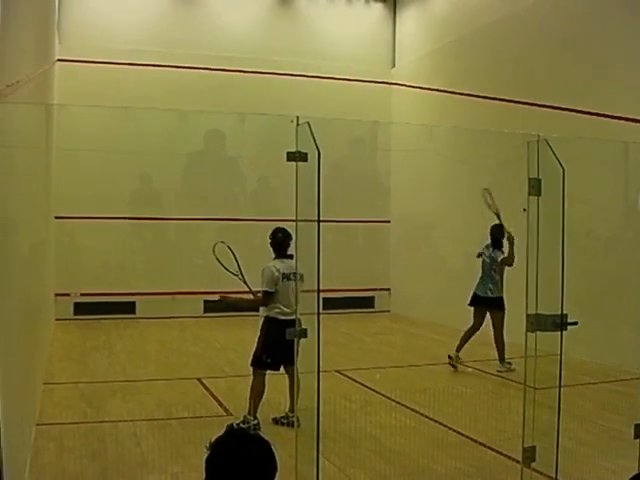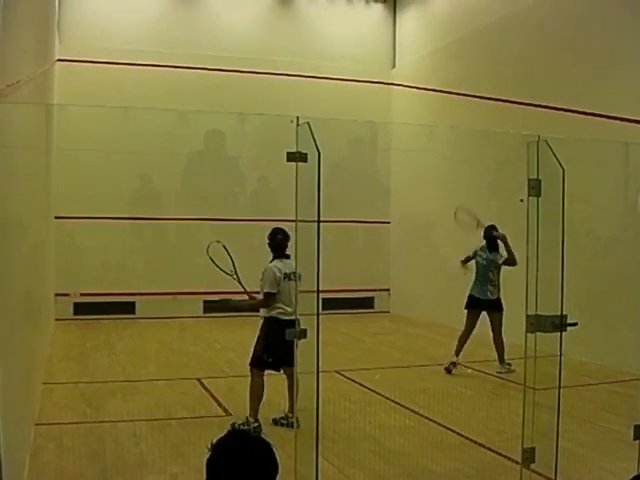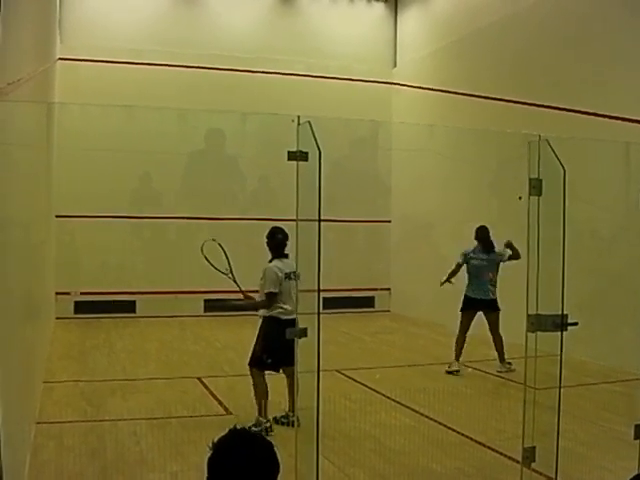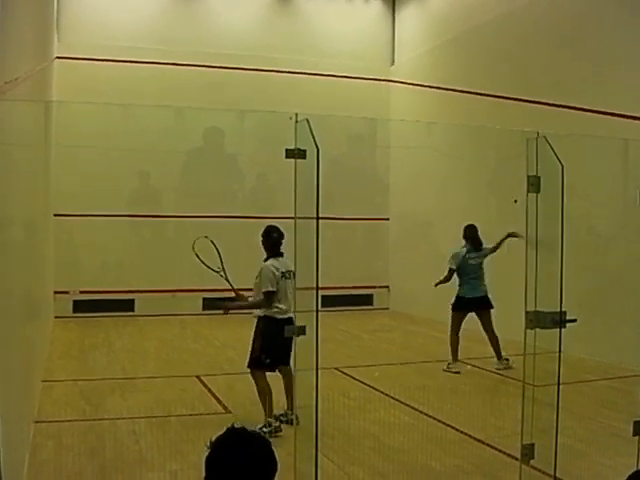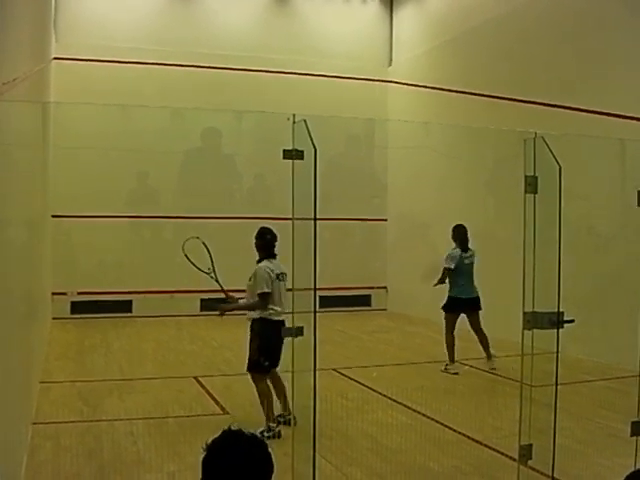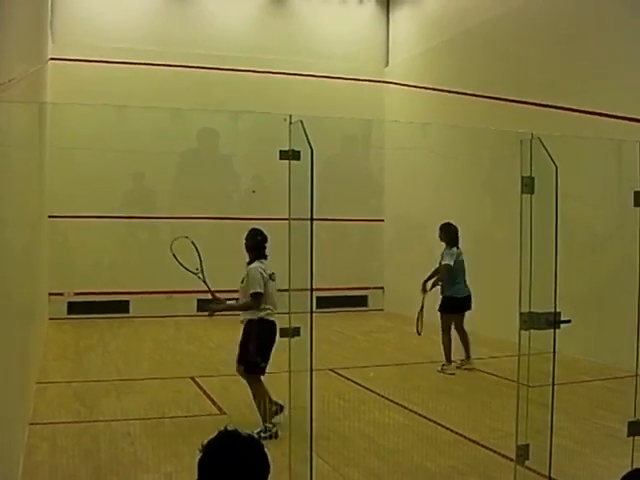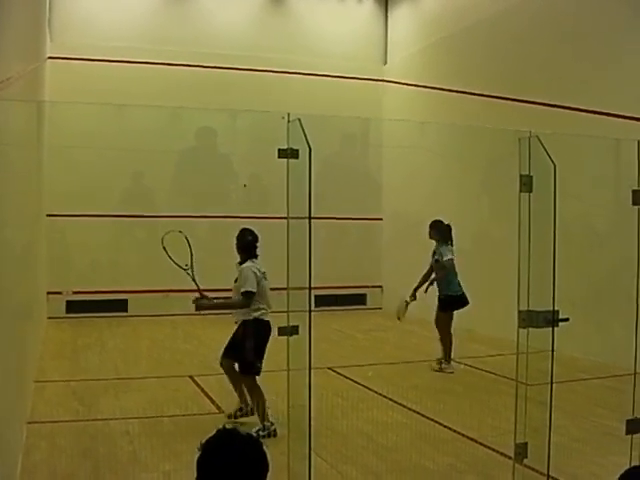
dt=0.1s
person 1, frame 1
left shoulder: (271, 268)
right shoulder: (297, 268)
left elbow: (265, 301)
left wrist: (236, 301)
left hip: (275, 324)
right hip: (292, 323)
left knee: (259, 370)
right knee: (291, 370)
left ankle: (251, 418)
right ankle: (291, 415)
person 1, frame 2
left shoulder: (272, 269)
right shoulder: (294, 267)
left elbow: (267, 303)
left wrist: (239, 304)
right wrist: (257, 300)
left hip: (275, 323)
right hip: (291, 322)
left knee: (257, 370)
right knee: (290, 370)
left ankle: (253, 420)
right ankle: (291, 416)
person 1, frame 3
left shoulder: (272, 268)
right shoulder: (292, 267)
left elbow: (269, 303)
left wrist: (241, 305)
right wrist: (254, 300)
left hip: (274, 323)
right hip: (290, 322)
left knee: (257, 370)
right knee: (288, 369)
left ankle: (263, 421)
right ankle: (291, 414)
person 1, frame 4
left shoulder: (268, 267)
right shoulder: (287, 265)
left elbow: (268, 302)
left wrist: (238, 306)
right wrist: (248, 299)
left hip: (270, 322)
right hip: (286, 321)
left knee: (257, 371)
right knee: (285, 368)
left ankle: (270, 422)
right ankle: (290, 413)
person 1, frame 5
left shoulder: (262, 269)
right shoulder: (277, 267)
left elbow: (262, 303)
left wrist: (233, 308)
right wrist: (239, 302)
left hip: (265, 325)
right hip: (275, 324)
left knee: (257, 374)
right knee: (271, 372)
left ankle: (272, 426)
right ankle: (286, 414)
person 1, frame 6
left shoulder: (254, 270)
right shoulder: (263, 267)
left elbow: (255, 303)
left wrist: (223, 308)
right wrist: (226, 304)
left hip: (259, 326)
right hip: (264, 325)
left knee: (252, 375)
right knee: (244, 369)
left ankle: (268, 427)
right ankle: (272, 405)
person 1, frame 7
left shoulder: (248, 269)
right shoulder: (249, 267)
left elbow: (245, 302)
right elbow: (242, 299)
left wrist: (212, 305)
right wrist: (212, 301)
left hip: (255, 325)
right hip: (247, 324)
left knee: (246, 375)
right knee: (226, 362)
left ankle: (267, 425)
right ankle: (245, 405)
person 2, frame 1
left shoulder: (488, 248)
right shoulder: (497, 253)
left elbow: (479, 254)
right elbow: (510, 262)
right wrist: (511, 243)
left hip: (480, 294)
right hip: (494, 296)
left knee: (475, 326)
right knee: (498, 331)
left ankle: (456, 353)
right ankle: (503, 363)
person 2, frame 2
left shoulder: (480, 250)
right shoulder: (494, 255)
left elbow: (466, 259)
right elbow: (513, 262)
left wrist: (464, 262)
right wrist: (506, 243)
left hip: (476, 295)
right hip: (491, 298)
left knee: (467, 329)
right knee: (497, 332)
left ankle: (454, 358)
right ankle: (502, 364)
person 2, frame 3
left shoulder: (467, 253)
right shoulder: (496, 255)
left elbow: (455, 271)
right elbow: (517, 256)
left wrist: (447, 279)
right wrist: (511, 246)
left hip: (472, 297)
right hip: (489, 298)
left knee: (462, 331)
right knee: (495, 332)
left ankle: (456, 363)
right ankle: (503, 363)
person 2, frame 4
left shoulder: (458, 255)
right shoulder: (482, 251)
left elbow: (448, 278)
right elbow: (494, 247)
left wrist: (440, 282)
right wrist: (507, 236)
left hip: (464, 297)
right hip: (481, 296)
left knee: (454, 330)
right knee: (489, 330)
left ankle: (454, 363)
right ankle: (501, 360)
person 2, frame 5
left shoulder: (453, 254)
right shoulder: (469, 252)
left elbow: (443, 278)
left wrist: (439, 281)
left hip: (457, 298)
right hip: (471, 296)
left knee: (449, 331)
right knee: (478, 329)
left ankle: (452, 365)
right ankle: (489, 359)
person 2, frame 6
left shoulder: (449, 252)
right shoulder: (454, 250)
left elbow: (444, 274)
right elbow: (440, 268)
left wrist: (434, 282)
right wrist: (426, 280)
left hip: (453, 296)
right hip: (462, 295)
left knee: (446, 330)
right knee: (459, 328)
left ankle: (448, 365)
right ankle: (467, 360)
person 2, frame 7
left shoulder: (445, 249)
right shoulder: (436, 250)
left elbow: (450, 270)
right elbow: (429, 272)
left wrist: (434, 279)
right wrist: (415, 289)
left hip: (451, 293)
right hip: (445, 293)
left knee: (444, 327)
right knee: (441, 325)
left ankle: (448, 363)
right ankle: (446, 358)
